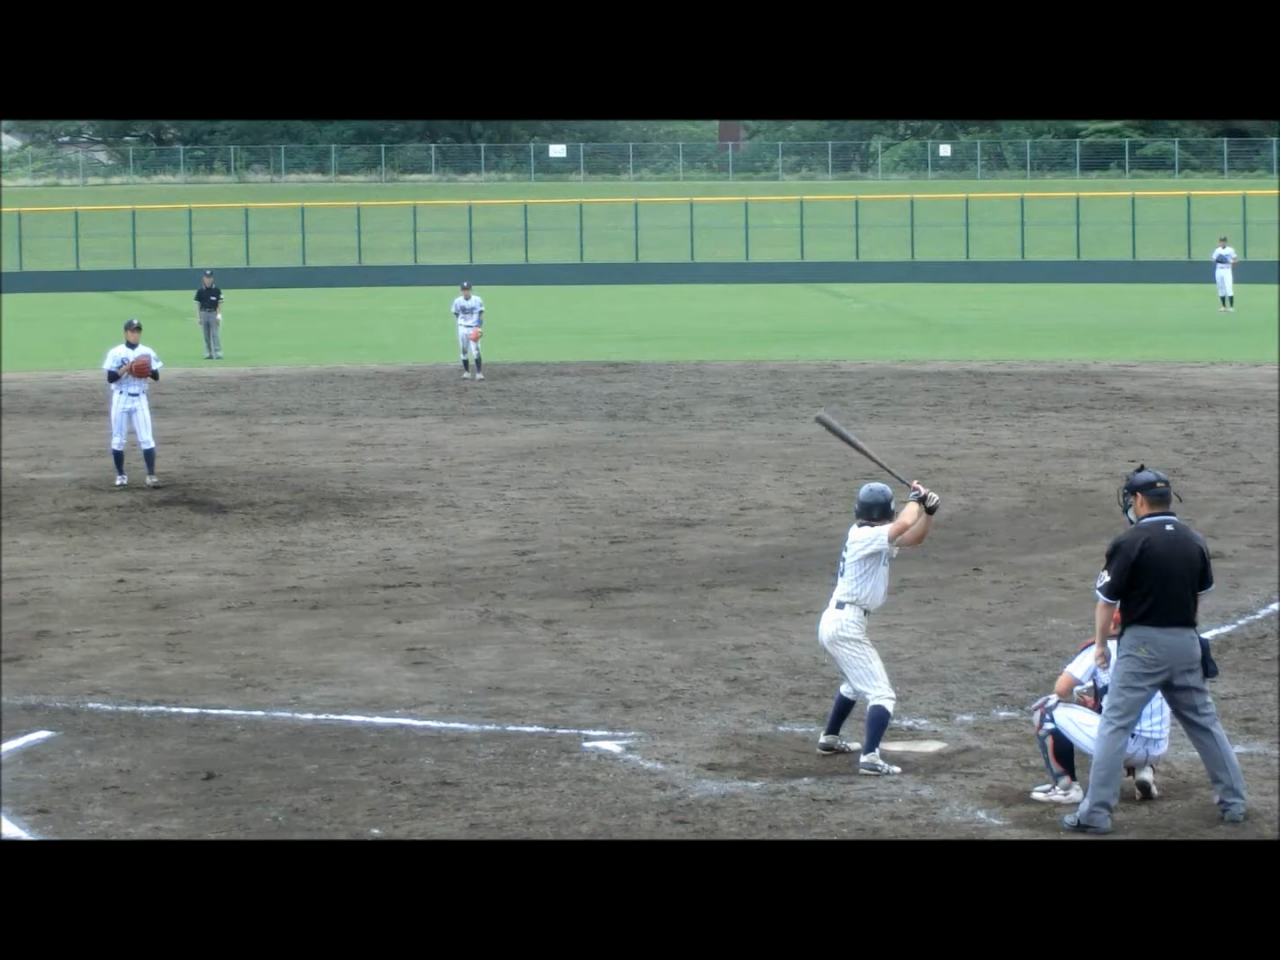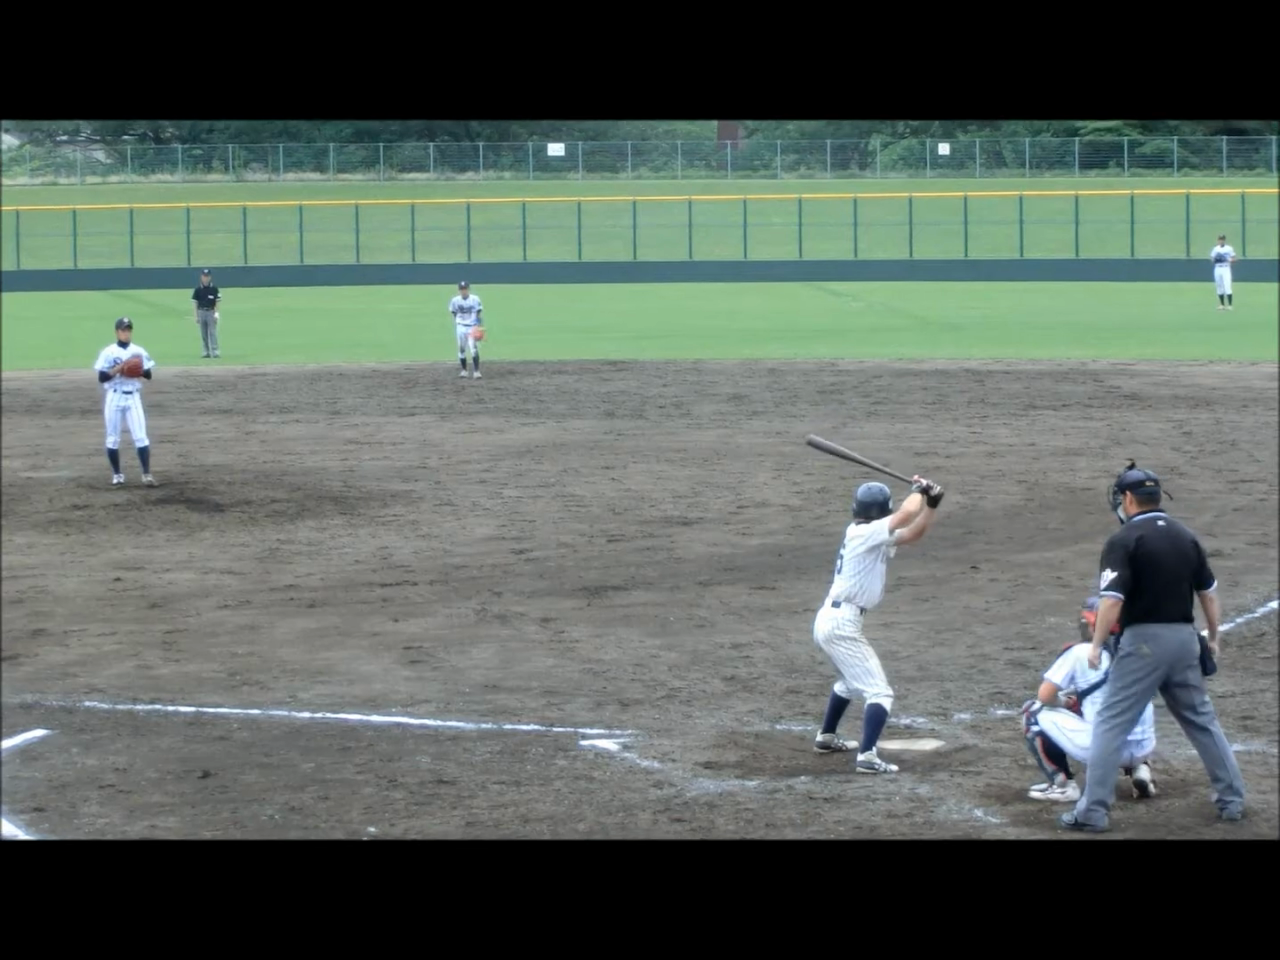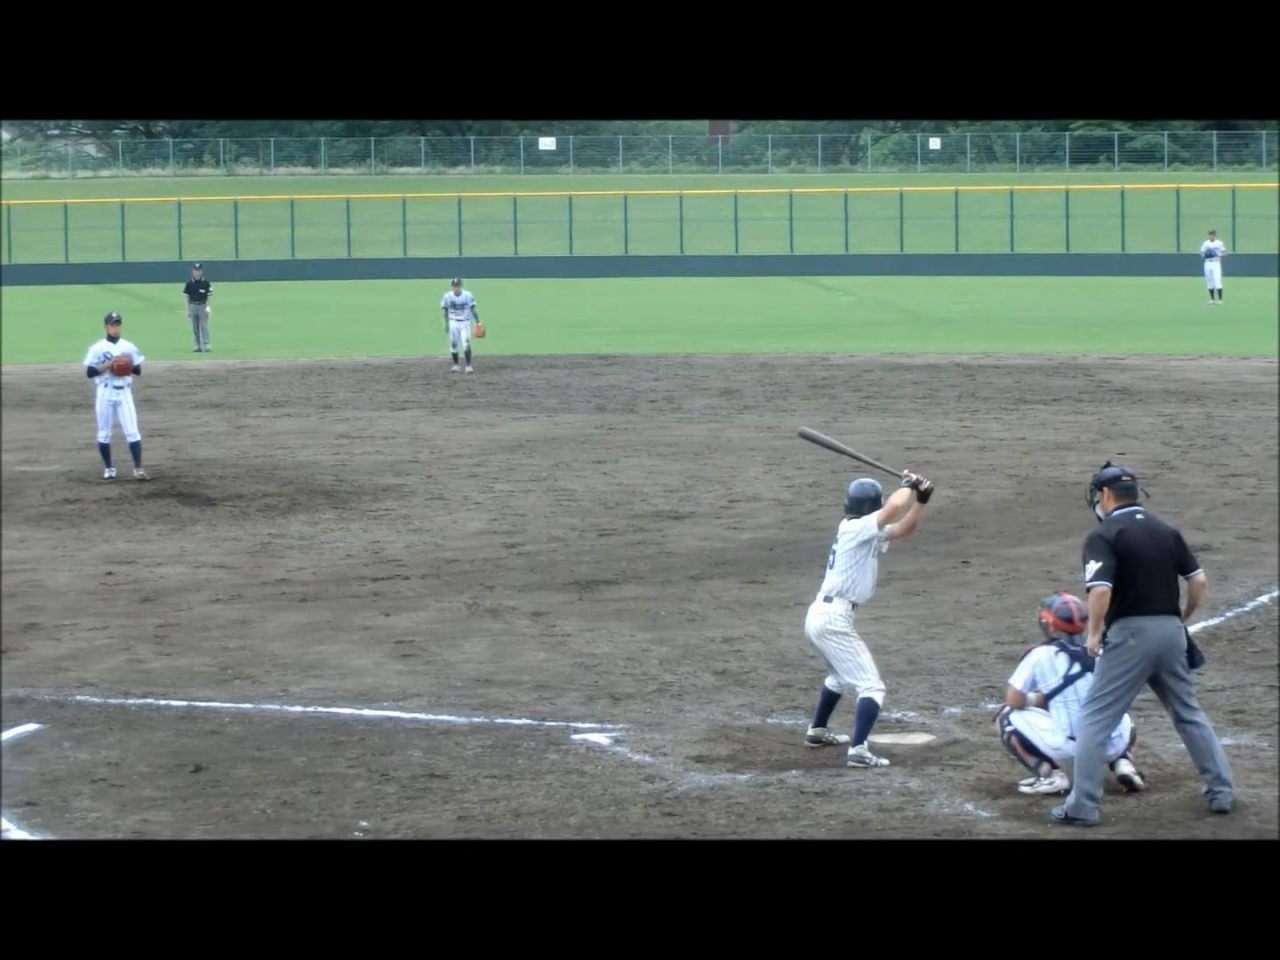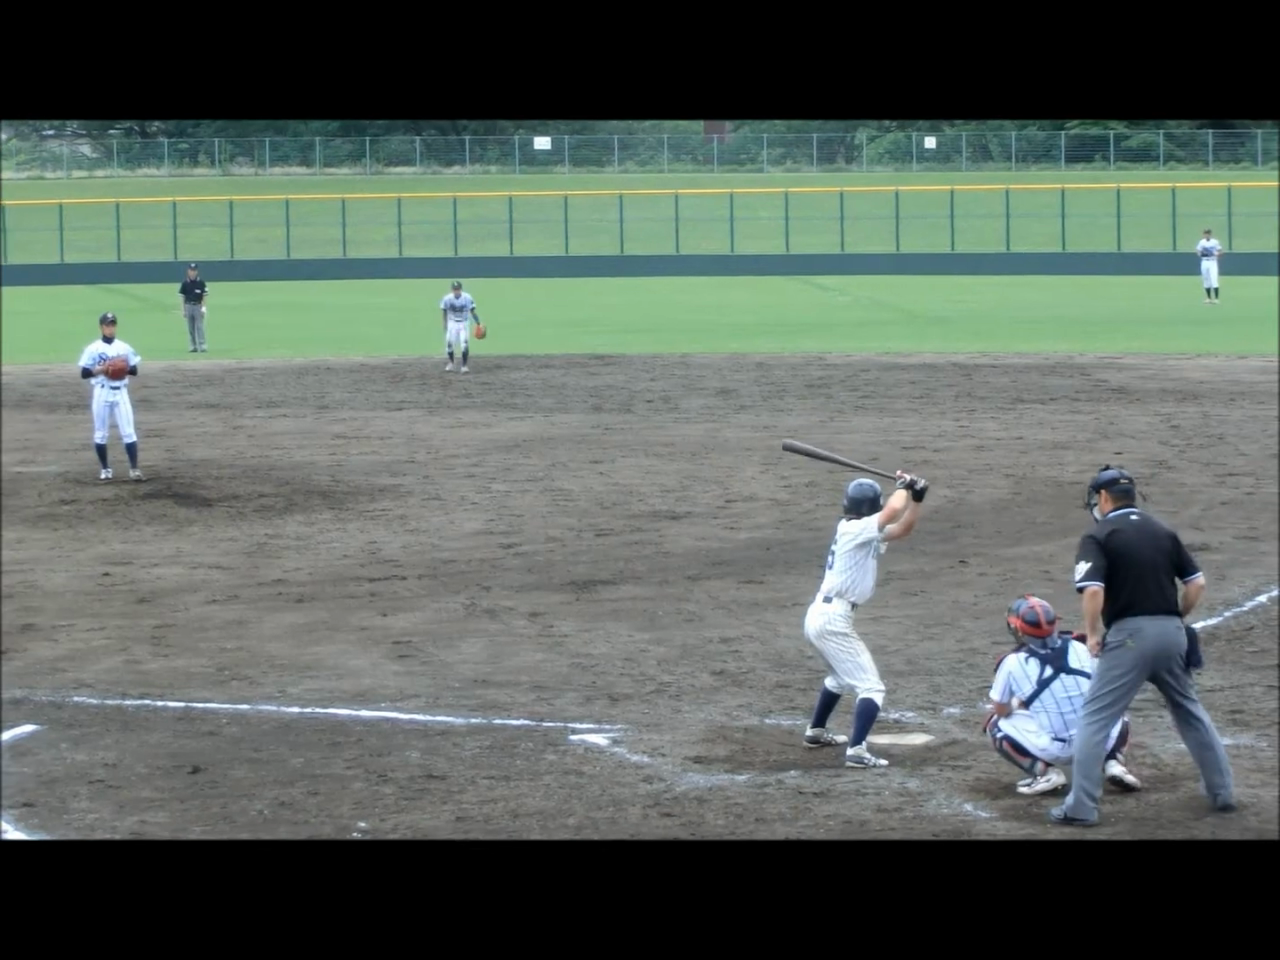
dt=0.2s
person 1, frame 1
left shoulder: (1129, 542)
right shoulder: (1195, 541)
left elbow: (1107, 601)
right elbow: (1200, 595)
left wrist: (1100, 643)
left hip: (1143, 644)
right hip: (1186, 643)
left knee: (1115, 726)
right knee: (1205, 723)
left ankle: (1095, 814)
right ankle: (1234, 802)
person 1, frame 2
left shoulder: (1123, 540)
right shoulder: (1187, 537)
left elbow: (1112, 599)
right elbow: (1208, 593)
left wrist: (1096, 644)
right wrist: (1213, 637)
left hip: (1143, 642)
right hip: (1185, 639)
left knee: (1110, 726)
right knee: (1203, 721)
left ankle: (1093, 812)
right ankle: (1233, 800)
person 1, frame 3
left shoulder: (1103, 535)
right shoulder: (1167, 530)
left elbow: (1100, 590)
right elbow: (1198, 579)
left wrist: (1093, 633)
right wrist: (1184, 617)
left hip: (1130, 635)
right hip: (1171, 632)
left knee: (1096, 718)
right knee: (1189, 714)
left ankle: (1082, 806)
right ankle: (1221, 792)
person 1, frame 4
left shoulder: (1097, 537)
right shoulder: (1163, 531)
left elbow: (1093, 590)
right elbow: (1196, 583)
left wrist: (1092, 633)
left hip: (1129, 636)
right hip: (1171, 633)
left knee: (1095, 719)
right knee: (1189, 711)
left ankle: (1082, 807)
right ankle: (1222, 792)
person 2, frame 1
left shoulder: (868, 534)
right shoulder: (866, 536)
left elbow: (914, 537)
right elbow: (904, 524)
left wrist: (928, 511)
right wrist: (915, 498)
left hip: (836, 621)
right hip: (846, 625)
left knee: (856, 682)
right knee: (881, 693)
left ankle: (829, 739)
right ankle: (870, 758)
person 2, frame 2
left shoulder: (871, 535)
right shoulder: (865, 533)
left elbow: (912, 533)
right elbow: (906, 514)
left wrist: (931, 504)
right wrist: (918, 490)
left hip: (831, 620)
right hip: (842, 624)
left knee: (850, 681)
right knee: (879, 691)
left ankle: (826, 737)
right ankle: (867, 756)
person 2, frame 3
left shoulder: (865, 532)
right shoulder: (856, 528)
left elbow: (903, 529)
right elbow: (894, 507)
left wrist: (921, 499)
right wrist: (908, 484)
left hip: (822, 615)
right hip: (834, 618)
left knee: (842, 675)
right knee: (871, 686)
left ankle: (817, 731)
right ankle: (858, 750)
person 2, frame 4
left shoulder: (859, 531)
right shoulder: (856, 529)
left elbow: (901, 529)
right elbow: (893, 510)
left wrist: (916, 498)
right wrist: (903, 486)
left hip: (820, 616)
right hip: (833, 619)
left knee: (841, 676)
right knee: (871, 687)
left ankle: (816, 731)
right ankle: (856, 750)
